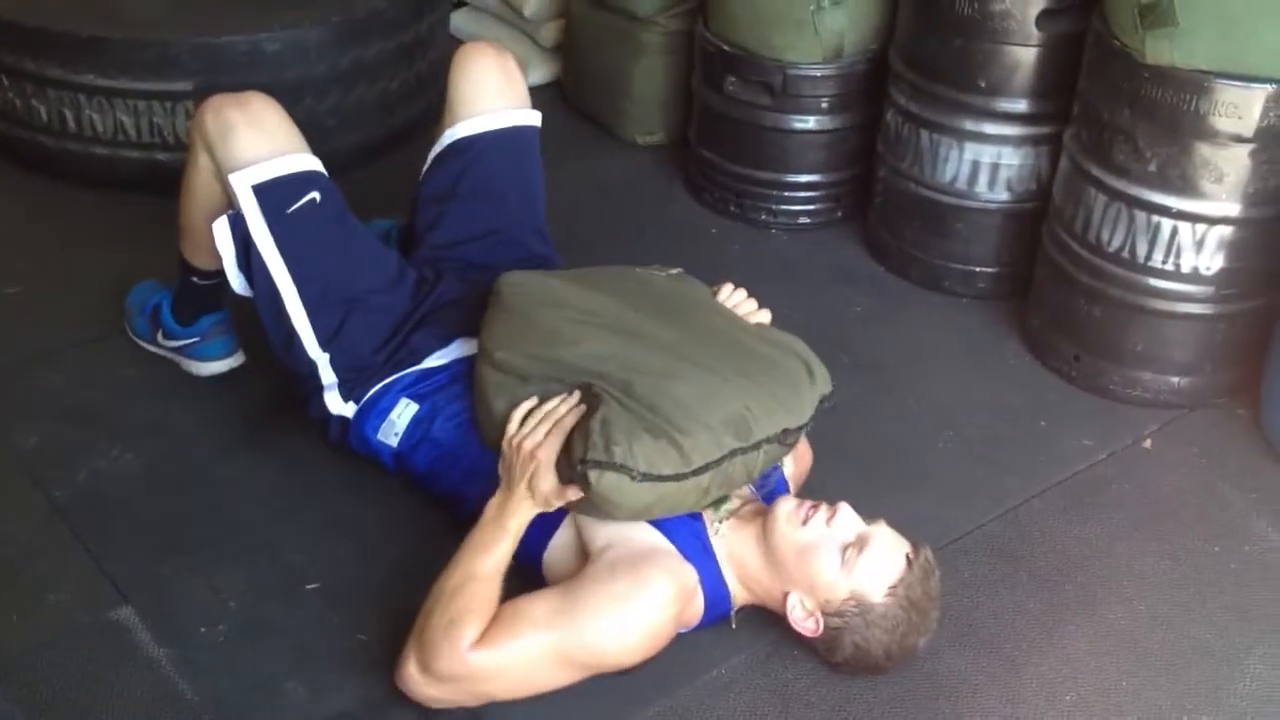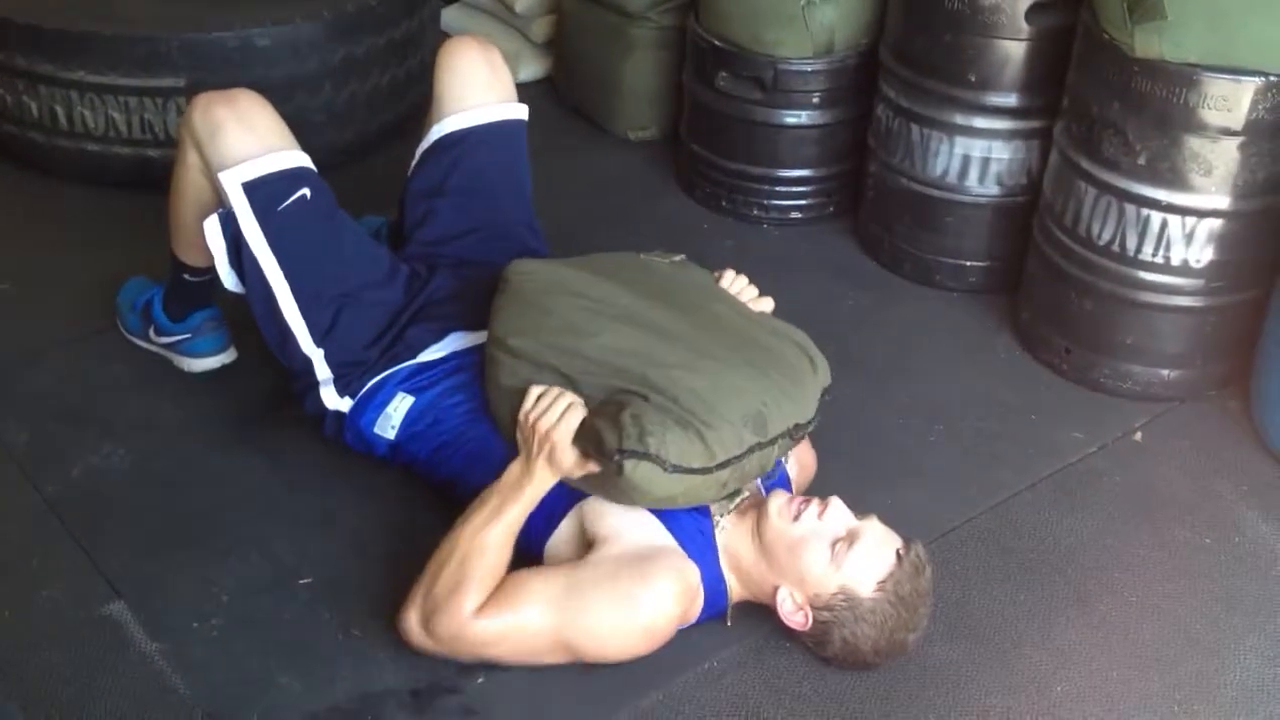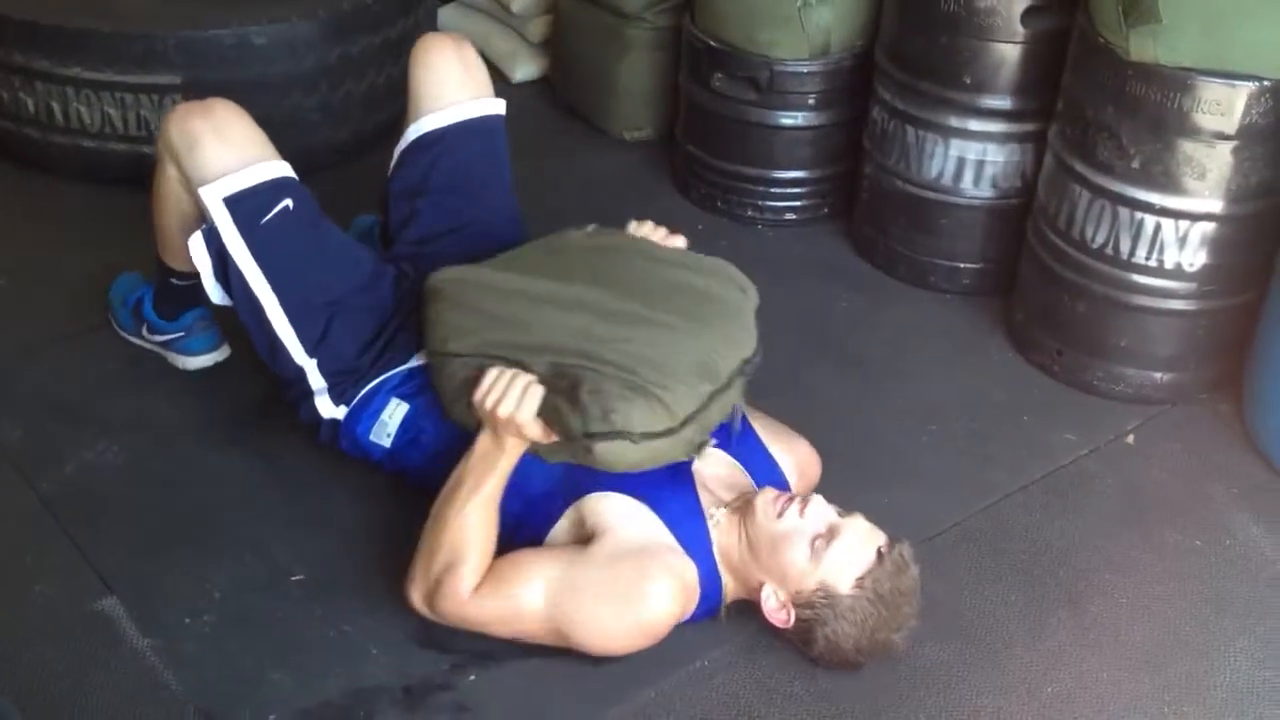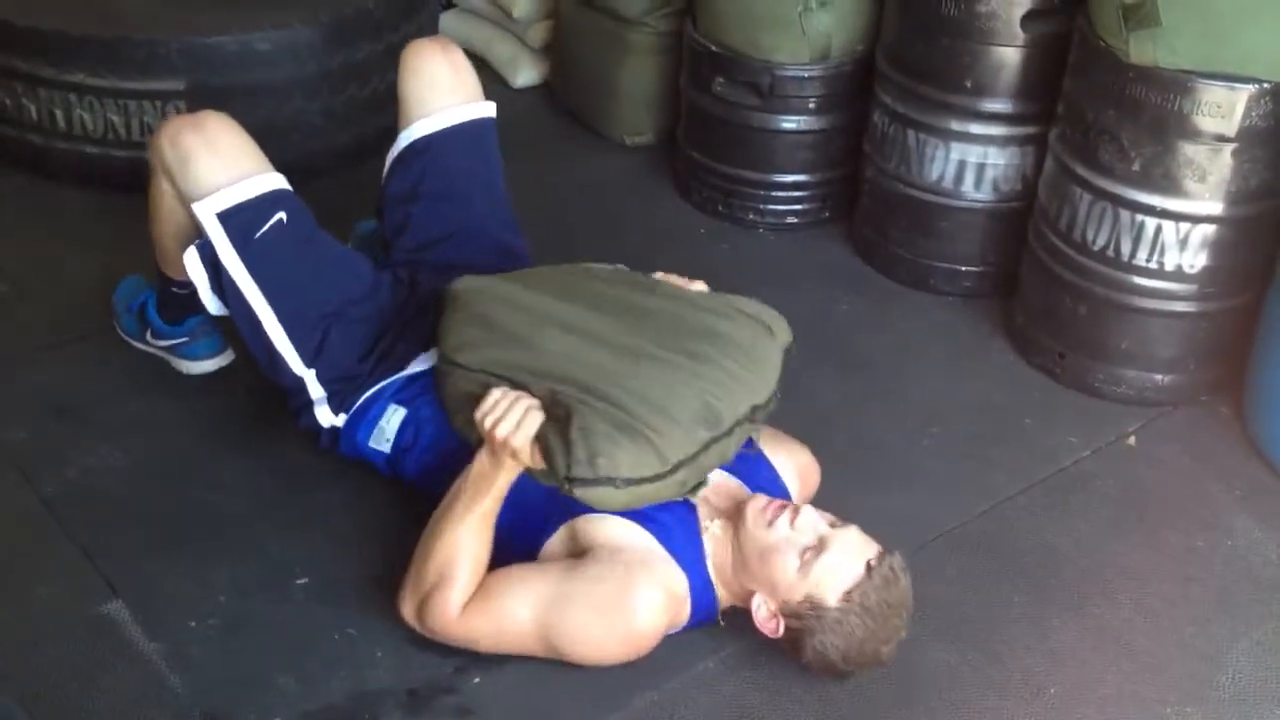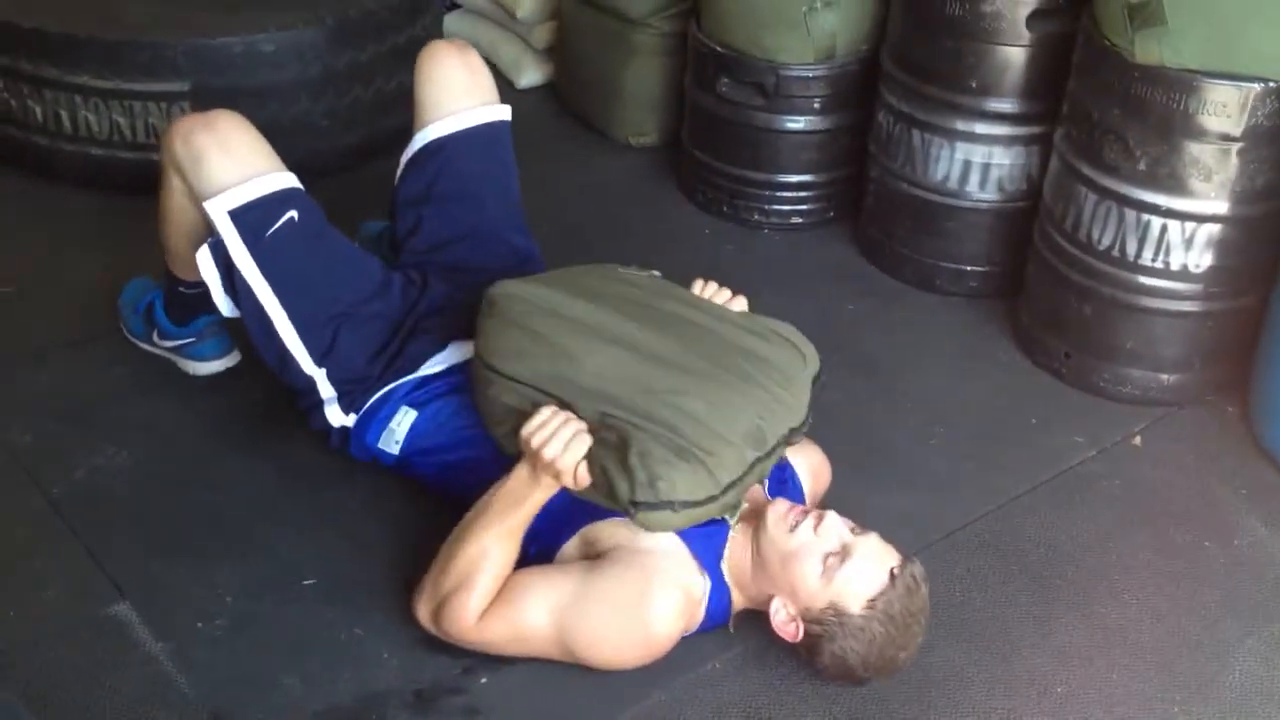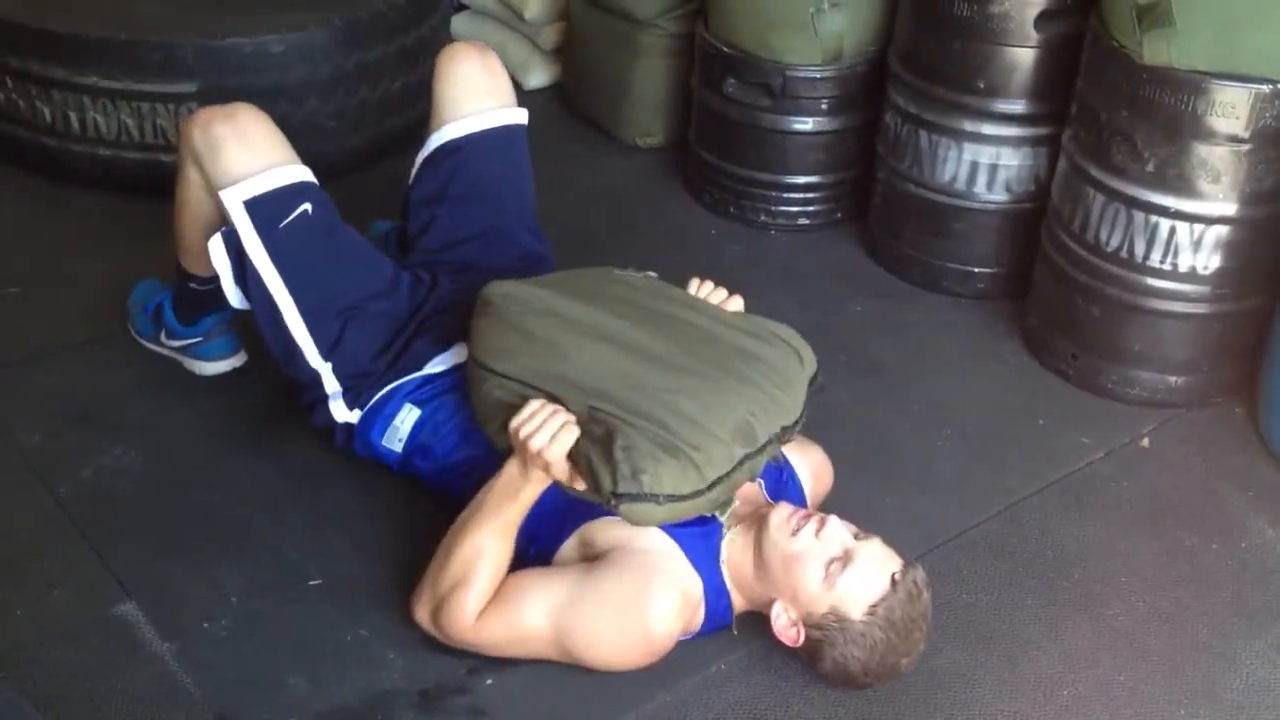
dt=0.4s
person 1, frame 1
left shoulder: (653, 598)
right shoulder: (774, 469)
left elbow: (430, 672)
left wrist: (514, 500)
left hip: (384, 374)
left knee: (232, 118)
right knee: (483, 61)
left ankle: (193, 320)
right ankle: (414, 252)
person 1, frame 2
left shoulder: (652, 595)
right shoulder: (782, 466)
left elbow: (430, 619)
left wrist: (534, 469)
left hip: (380, 371)
right hip: (498, 310)
left knee: (222, 114)
right knee: (468, 56)
left ankle: (183, 316)
right ankle: (402, 246)
person 1, frame 3
left shoulder: (646, 592)
right shoulder: (787, 465)
left elbow: (439, 592)
left wrist: (501, 440)
left hip: (371, 377)
left knee: (199, 126)
right knee: (444, 52)
left ankle: (172, 314)
right ankle: (394, 251)
person 1, frame 4
left shoulder: (641, 604)
right shoulder: (787, 472)
left elbow: (429, 608)
left wrist: (498, 459)
left hip: (374, 384)
left knee: (193, 140)
right knee: (431, 57)
left ankle: (176, 320)
right ankle: (391, 258)
person 1, frame 5
left shoulder: (656, 607)
right shoulder: (799, 471)
left elbow: (445, 611)
left wrist: (535, 477)
left hip: (386, 383)
left knee: (203, 138)
right knee: (449, 58)
left ankle: (184, 322)
right ankle: (360, 270)
person 1, frame 6
left shoulder: (653, 607)
right shoulder: (800, 474)
left elbow: (443, 612)
left wrist: (526, 471)
left hip: (389, 383)
left knee: (220, 131)
right knee: (466, 60)
left ankle: (193, 320)
right ankle: (410, 250)
